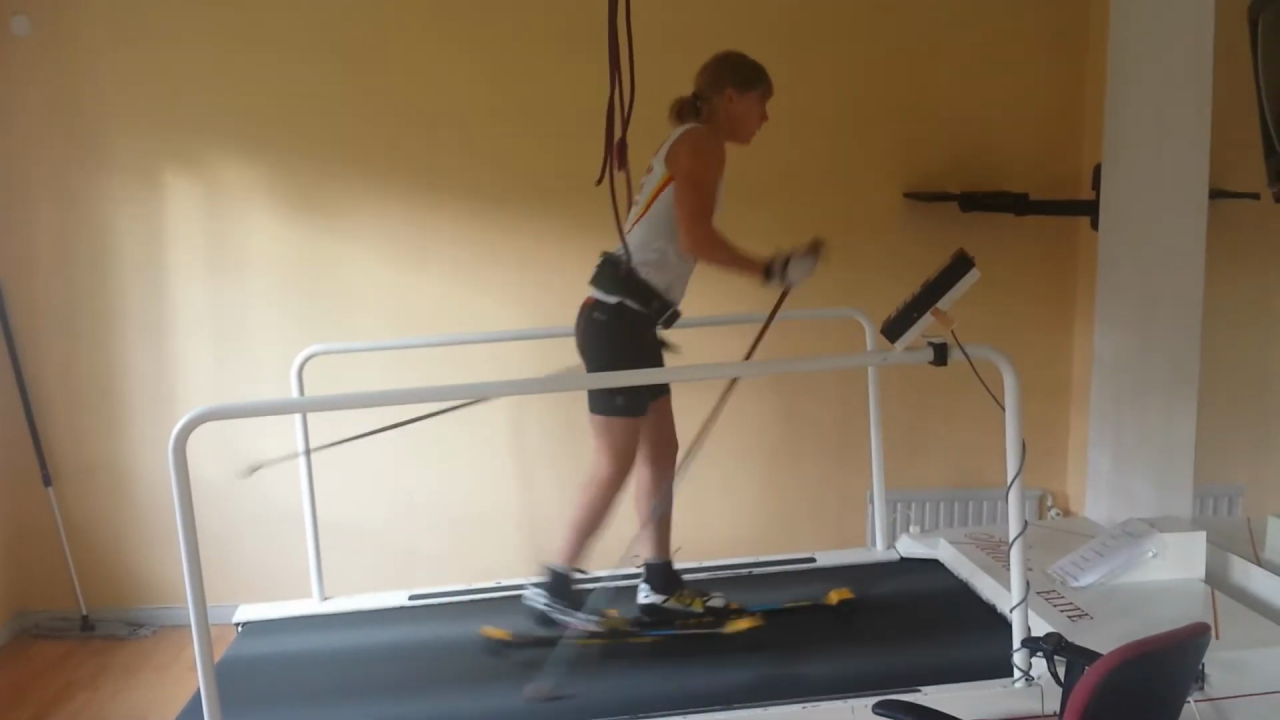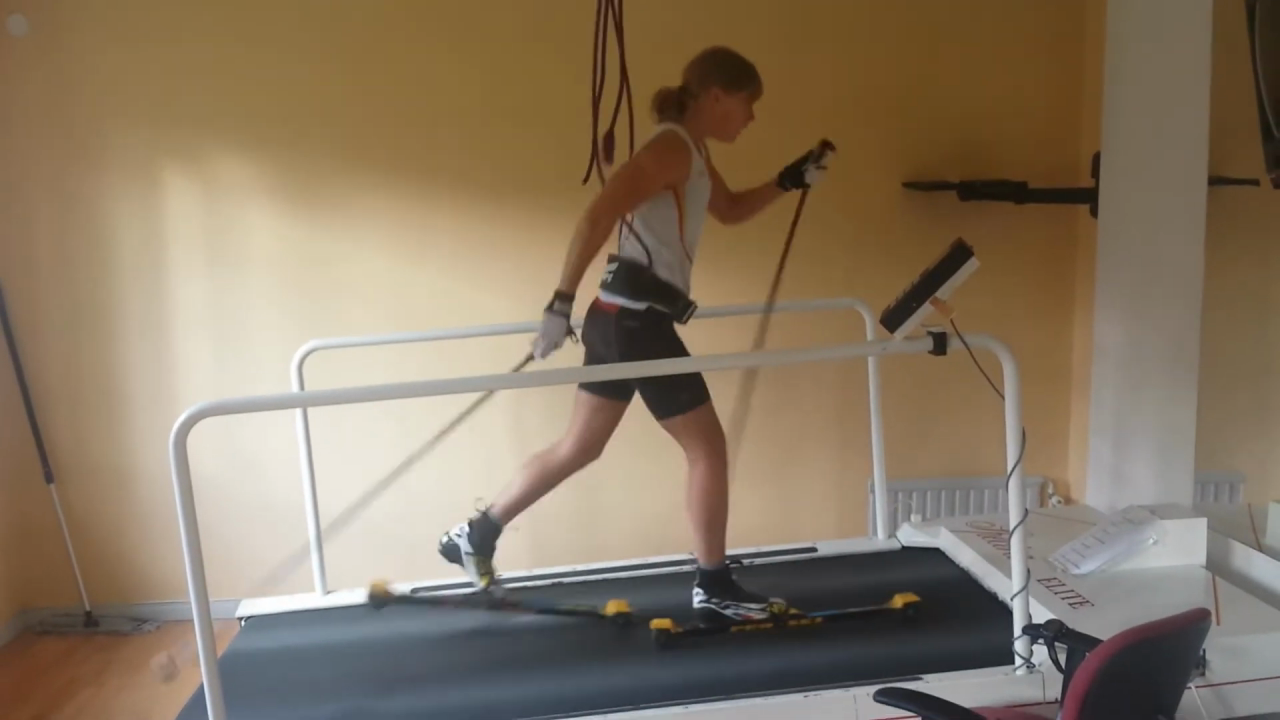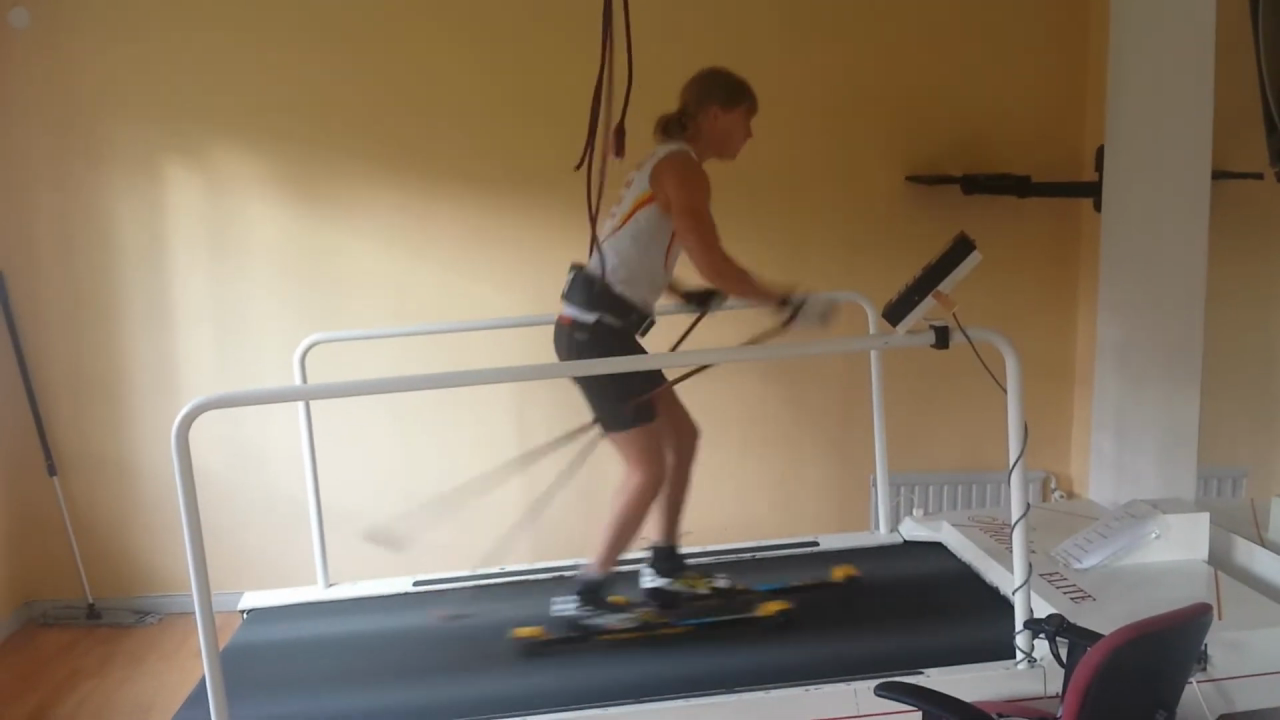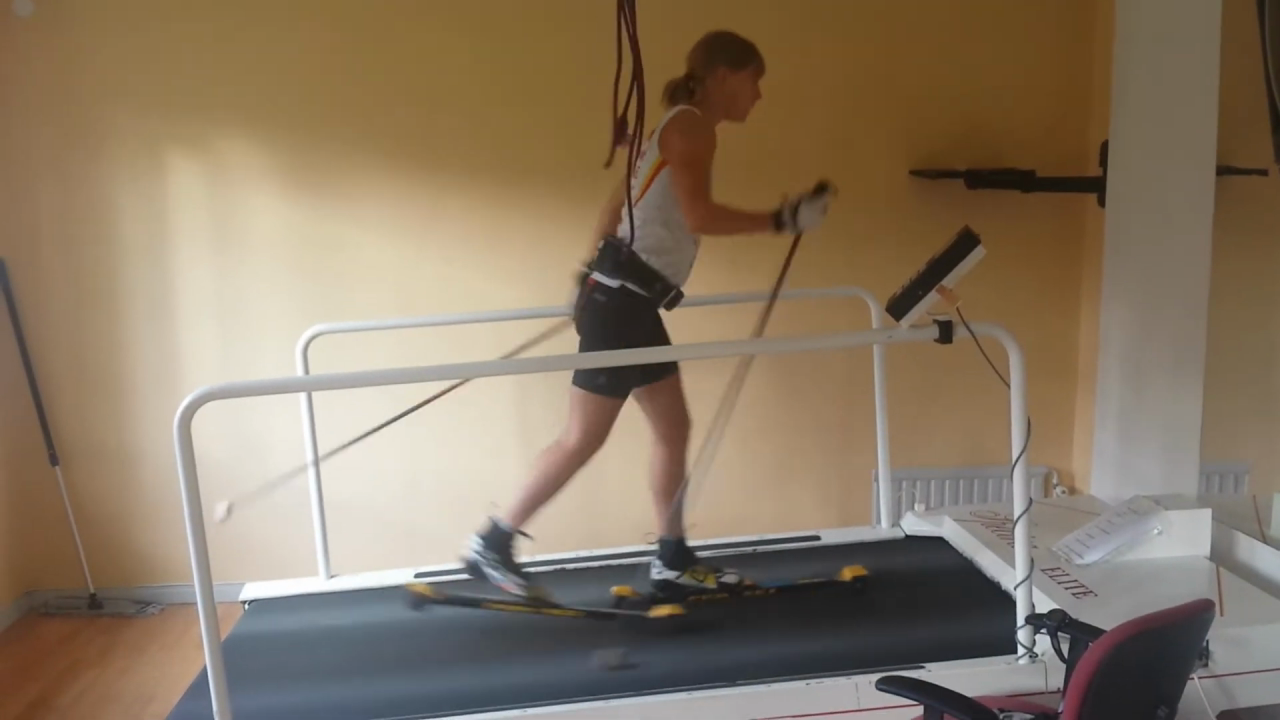
dt=0.4s
person 1, frame 1
left shoulder: (684, 148)
right shoulder: (700, 145)
right elbow: (696, 239)
right wrist: (769, 269)
left hip: (625, 315)
right hip: (619, 317)
left knee: (660, 450)
right knee: (614, 463)
left ankle: (659, 583)
right ankle: (555, 586)
person 1, frame 2
left shoulder: (692, 152)
right shoulder: (670, 148)
left elbow: (730, 208)
right elbow: (597, 215)
left wrist: (788, 178)
right wrist: (562, 299)
left hip: (623, 319)
right hip: (638, 320)
left knee: (579, 447)
right knee: (708, 450)
left ankle: (478, 534)
right ankle: (713, 585)
person 1, frame 3
left shoulder: (665, 163)
right shoulder: (682, 170)
right elbow: (711, 262)
left wrist: (688, 295)
right wrist: (784, 300)
left hip: (598, 326)
right hip: (595, 331)
left knee: (681, 438)
right knee: (648, 468)
left ankle: (664, 566)
right ankle: (588, 592)
person 1, frame 4
left shoulder: (678, 132)
right shoulder: (691, 126)
left elbow: (615, 208)
right elbow: (700, 216)
left wrist: (588, 279)
right wrist: (780, 219)
left hip: (632, 301)
right hip: (619, 300)
left knee: (674, 426)
right knee: (583, 440)
left ankle: (673, 559)
right ankle: (493, 542)
